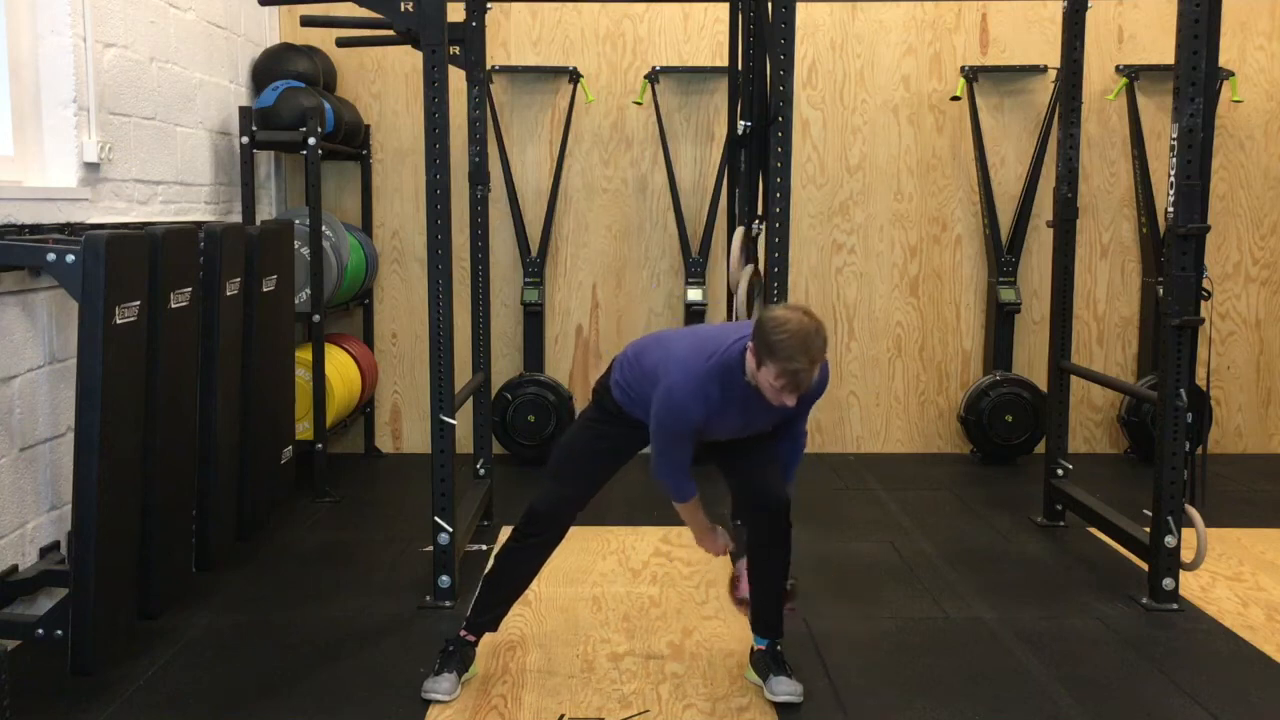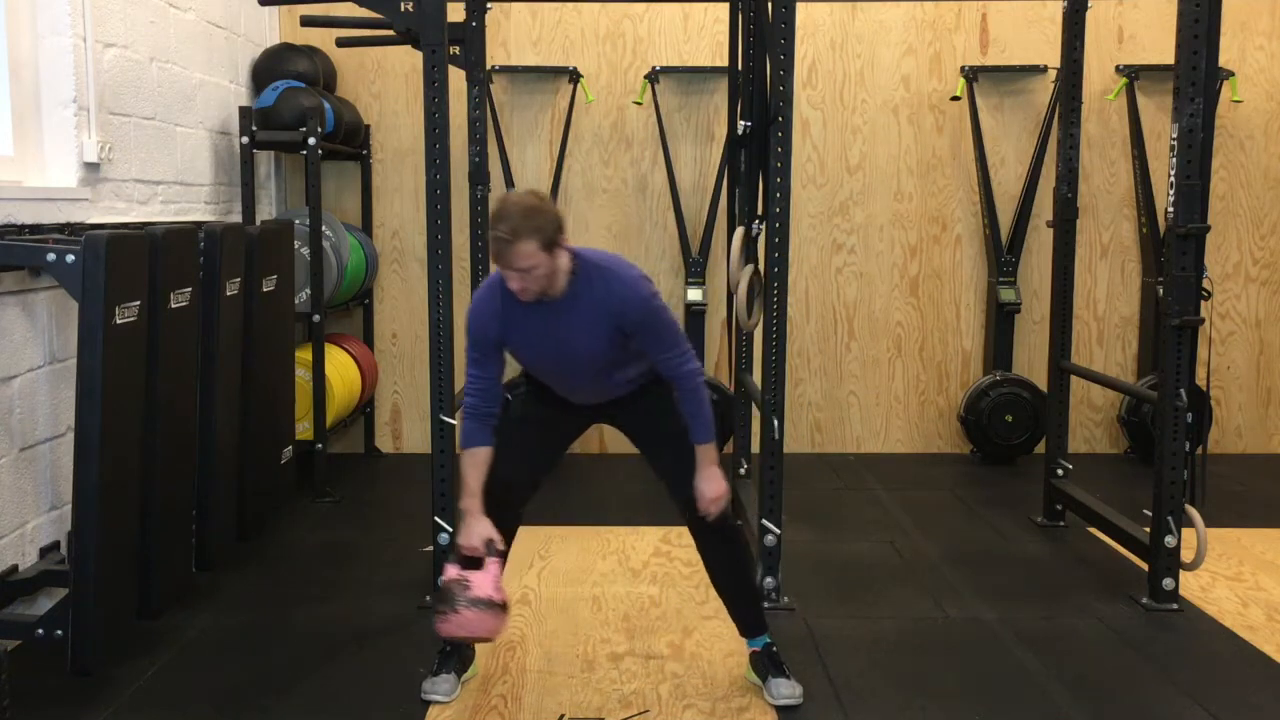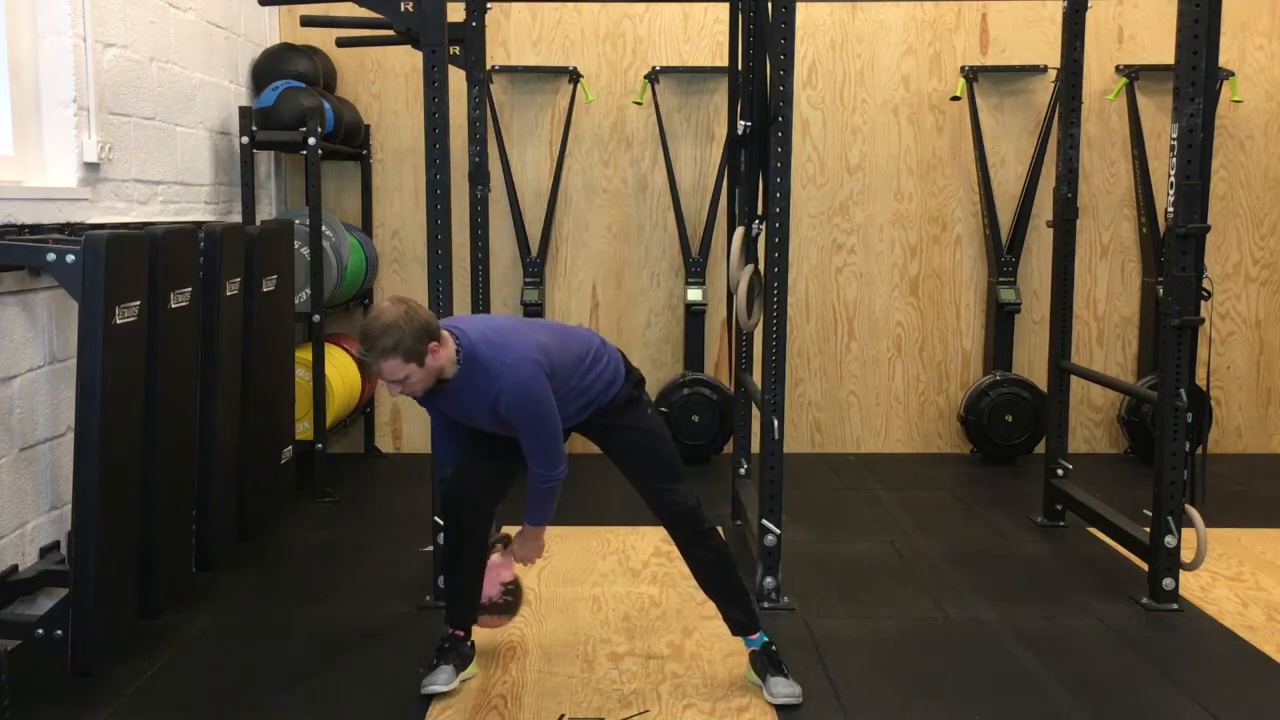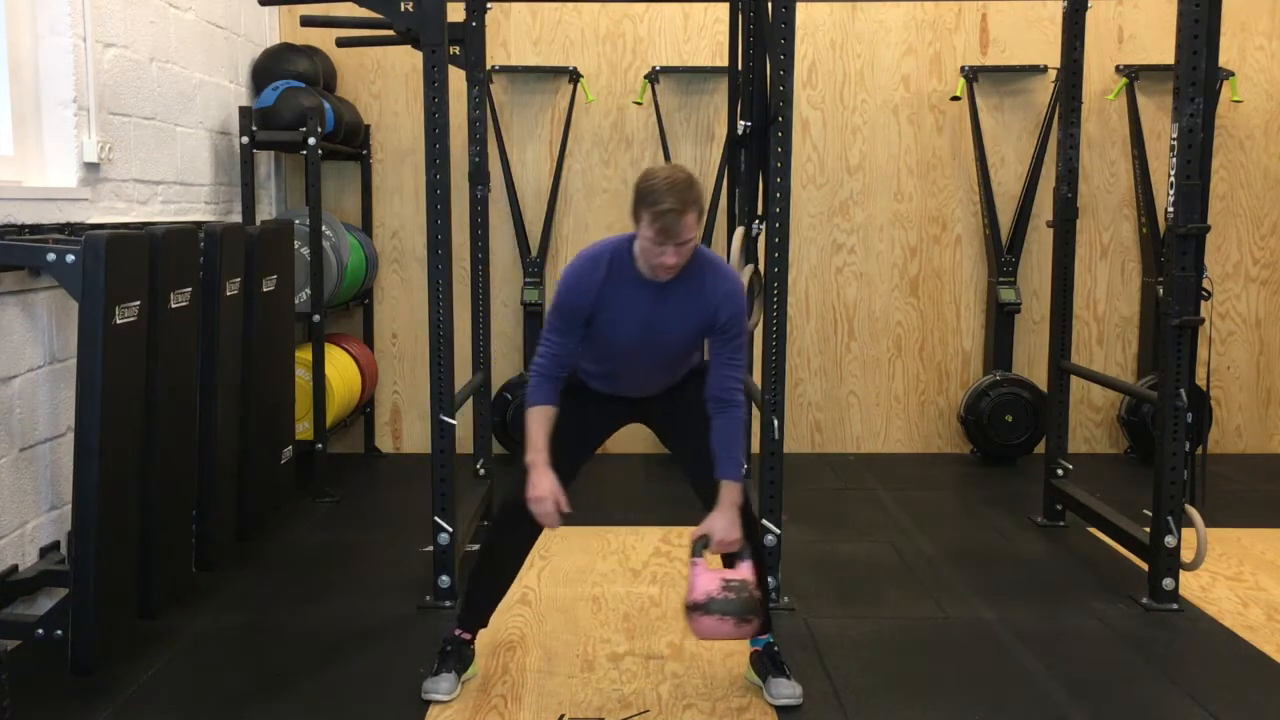
dt=1s
person 1, frame 1
left shoulder: (806, 374)
right shoulder: (691, 380)
left elbow: (790, 436)
right elbow: (672, 472)
left wrist: (777, 501)
right wrist: (704, 531)
right hip: (630, 404)
left knee: (769, 506)
right knee: (550, 511)
left ankle: (766, 649)
right ankle: (466, 641)
person 1, frame 2
left shoulder: (622, 285)
right shoulder: (490, 303)
left elbow: (684, 372)
right elbow: (479, 406)
left wrist: (708, 465)
right wrist: (472, 510)
left hip: (642, 392)
right hip: (550, 397)
left knee: (706, 506)
right knee: (495, 501)
left ankle: (761, 648)
right ankle: (461, 643)
person 1, frame 3
left shoulder: (511, 373)
right shoulder: (426, 368)
left elbow: (547, 467)
right elbow: (450, 437)
left wrist: (532, 533)
right wrist: (467, 534)
left hip: (607, 396)
left knee: (679, 511)
right knee: (462, 500)
left ankle: (758, 646)
right ankle: (458, 641)
person 1, frame 4
left shoulder: (722, 288)
right shoulder: (590, 271)
left elbow: (728, 401)
right elbow: (547, 370)
left wrist: (727, 504)
right wrist: (539, 465)
left hip: (676, 392)
right hip: (590, 392)
left knee: (733, 505)
right knee: (522, 505)
left ankle: (763, 648)
right ankle: (461, 641)
